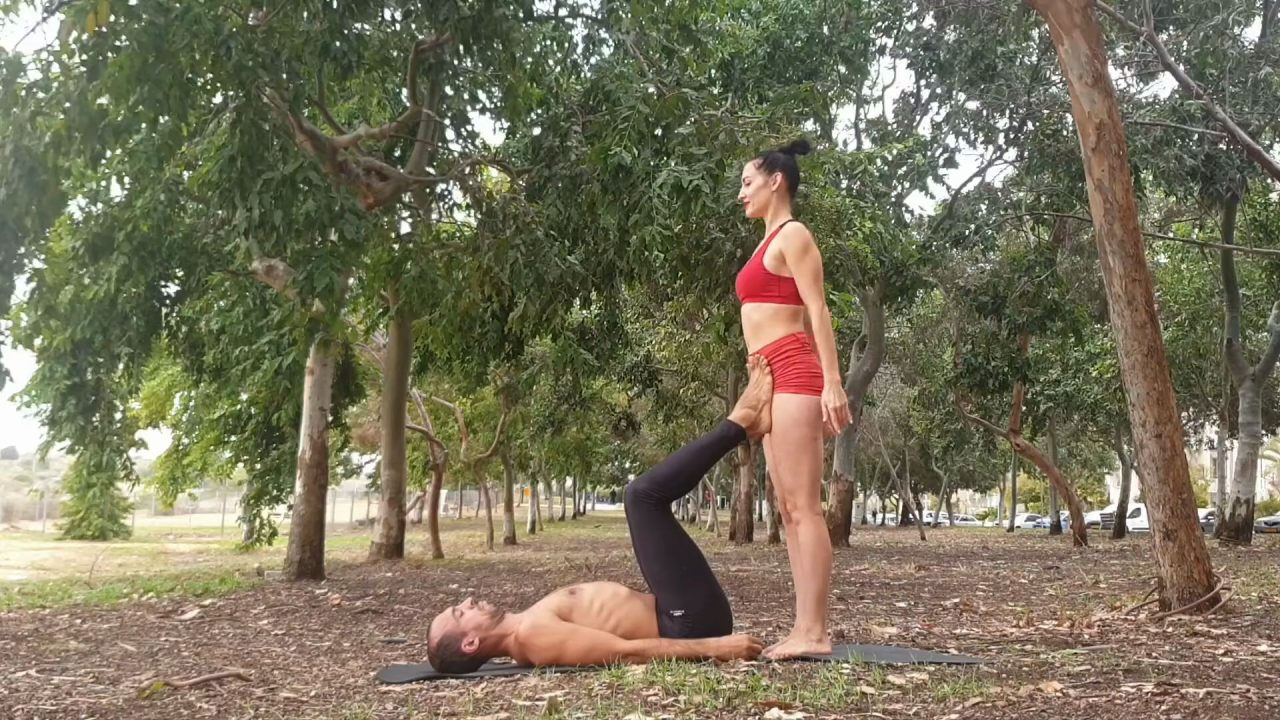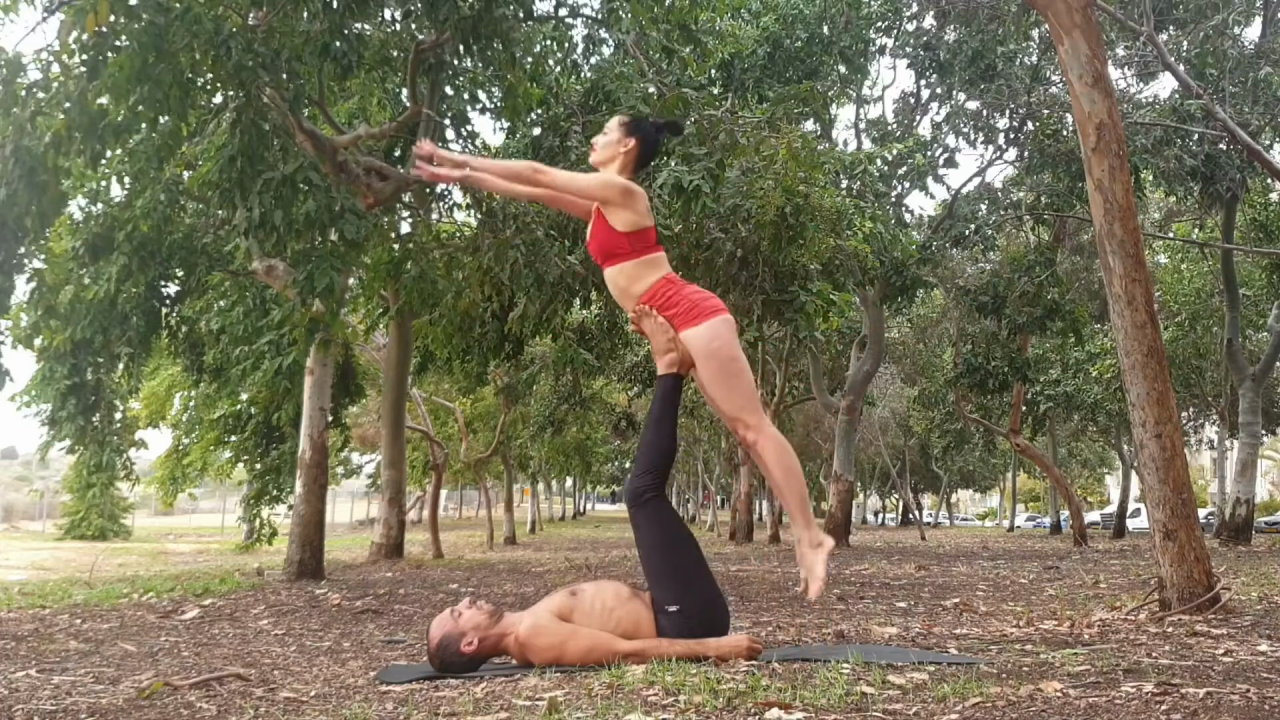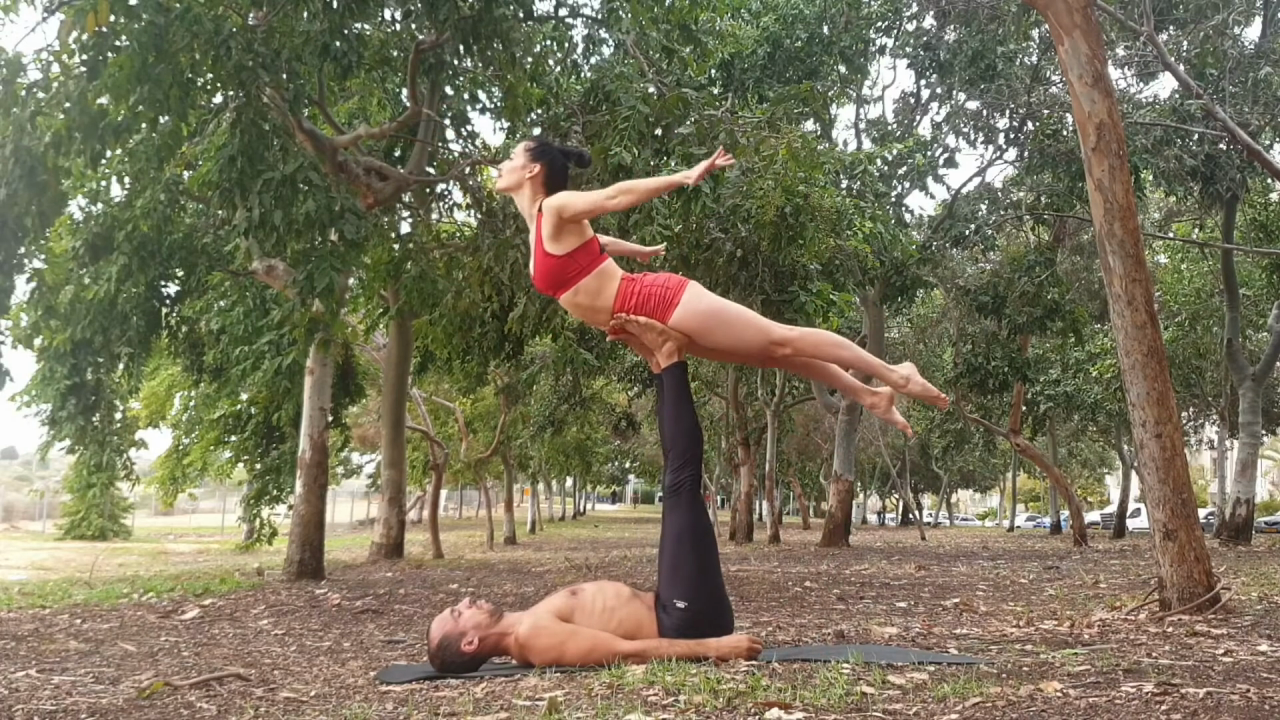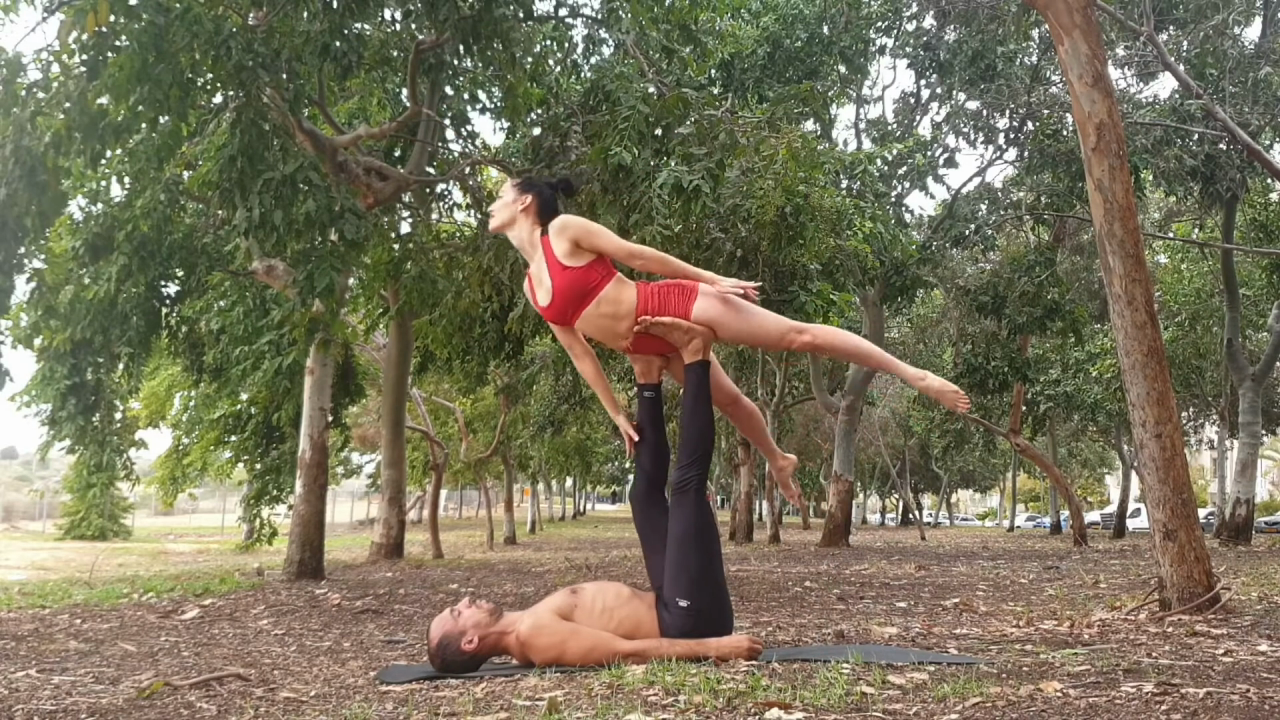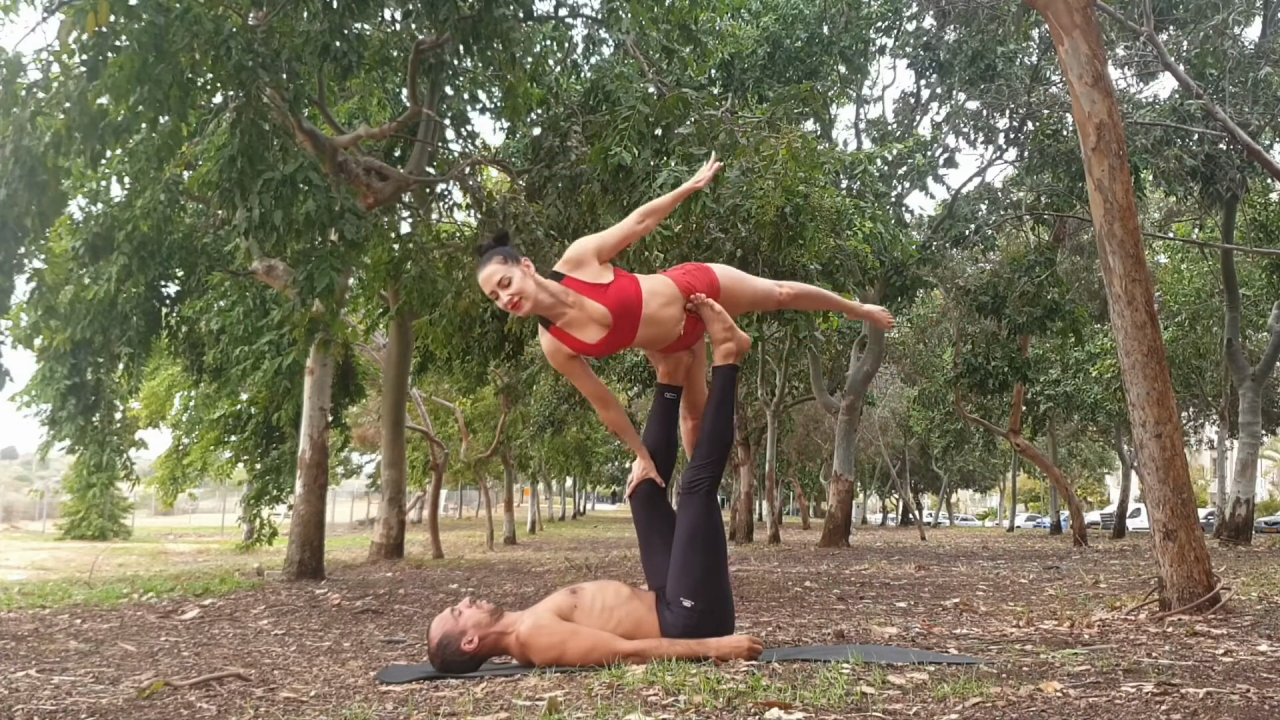
dt=1s
person 1, frame 1
left shoulder: (793, 235)
right shoulder: (774, 241)
left elbow: (817, 311)
left wrist: (832, 383)
left hip: (793, 377)
right hip: (779, 381)
left knee: (803, 507)
right knee: (790, 509)
left ankle: (811, 632)
right ankle: (808, 628)
person 1, frame 2
left shoulder: (619, 190)
right shoulder: (602, 202)
left elbow: (536, 174)
right elbow: (534, 193)
left wrist: (457, 158)
right wrist: (457, 173)
left hip: (691, 316)
right hip: (679, 323)
left knee: (752, 426)
right knee: (746, 430)
left ankle: (809, 537)
right ankle: (804, 538)
person 1, frame 3
left shoulder: (556, 208)
right shoulder: (540, 228)
left elbow: (617, 196)
left wrist: (684, 177)
left hip: (660, 302)
right hip: (648, 321)
left knee: (780, 340)
right knee: (768, 352)
left ankle: (894, 375)
right ankle: (869, 395)
person 1, frame 4
left shoulder: (564, 229)
right shoulder: (531, 284)
left elbow: (637, 254)
right elbow: (579, 351)
left wrist: (714, 279)
right wrist: (617, 415)
left hip: (676, 306)
right hip: (655, 345)
left knee: (798, 334)
right knee: (728, 399)
left ankle: (912, 374)
right ankle: (777, 460)
person 1, frame 5
left shoulder: (578, 258)
right shoulder: (554, 345)
left elbow: (639, 220)
right elbow: (604, 404)
left wrist: (692, 185)
right wrist: (642, 458)
left hip: (698, 288)
right hip: (677, 344)
left knee: (784, 294)
right knee: (693, 413)
left ankle: (858, 308)
person 2, frame 1
left shoulder: (528, 626)
right shoulder: (530, 635)
right elbow: (627, 652)
right wrist: (714, 647)
left hip: (679, 618)
right hip: (690, 622)
left knee: (646, 496)
right knee: (644, 494)
left ankle: (741, 424)
right ankle: (739, 423)
person 2, frame 2
left shoulder: (528, 625)
right shoulder: (531, 636)
right elbow: (628, 651)
right wrist: (714, 646)
left hip: (679, 618)
right hip: (690, 620)
left knee: (644, 492)
right knee: (644, 491)
left ankle: (669, 369)
right ankle: (669, 368)
person 2, frame 3
left shoulder: (530, 624)
right shoulder: (530, 636)
right elbow: (628, 652)
right wrist: (712, 647)
left hip: (675, 614)
right hip: (688, 622)
right knee: (682, 485)
left ankle: (663, 363)
right ankle: (668, 358)
person 2, frame 4
left shoulder: (530, 624)
right shoulder: (532, 634)
right elbow: (628, 652)
right wrist: (712, 647)
left hip: (674, 612)
right hip: (689, 623)
left knee: (648, 494)
right knee: (687, 485)
left ankle: (648, 376)
right ankle: (694, 355)
person 2, frame 5
left shoulder: (530, 623)
right shoulder: (532, 635)
right elbow: (628, 653)
right wrist: (714, 647)
left hip: (674, 609)
right hip: (691, 623)
left knee: (646, 487)
right knee: (698, 484)
left ankle: (670, 378)
right ankle: (724, 359)
